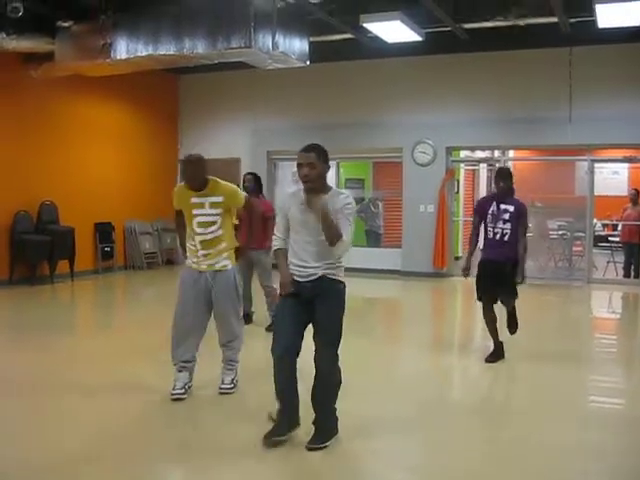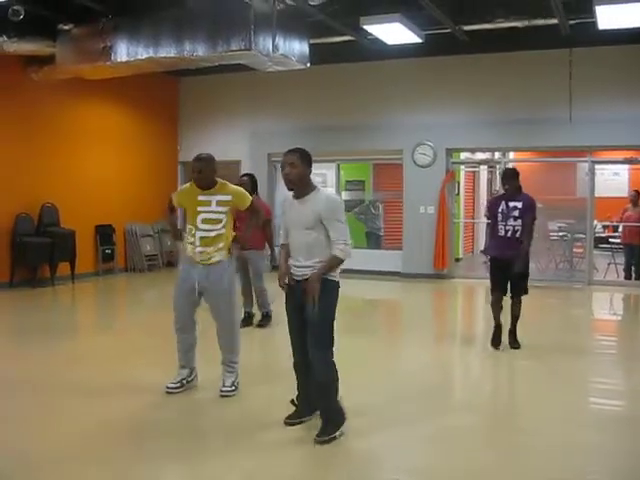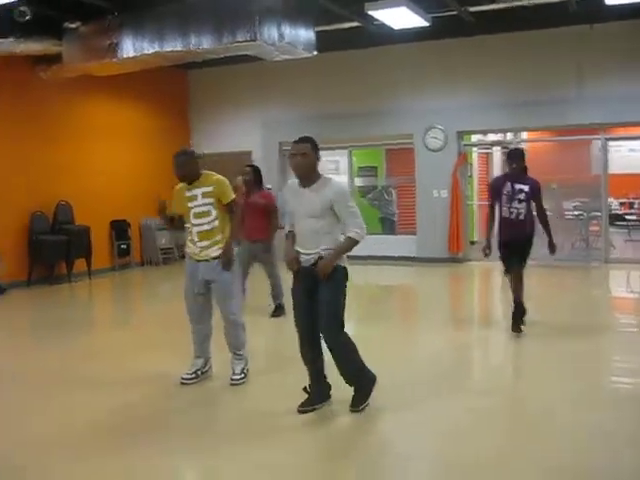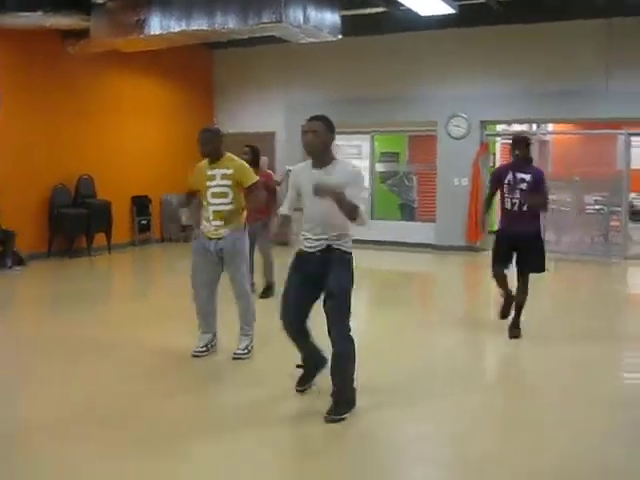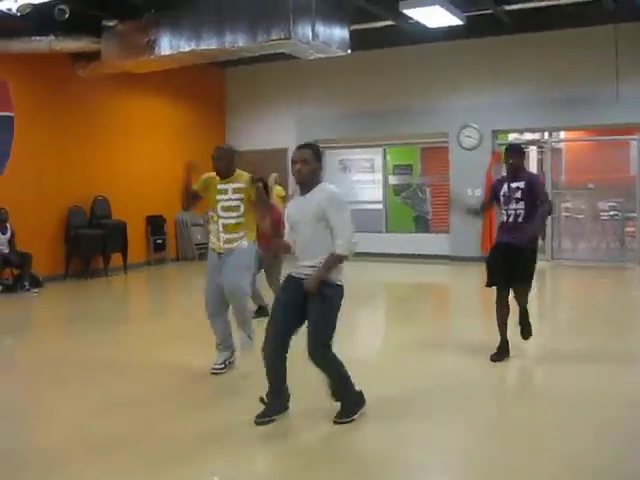
dt=0.5s
person 1, frame 1
left shoulder: (342, 201)
right shoulder: (288, 200)
left elbow: (341, 246)
right elbow: (279, 239)
left wrist: (323, 211)
right wrist: (283, 271)
left hip: (328, 286)
right hip: (294, 285)
left knee: (325, 357)
right knee: (282, 352)
left ankle: (326, 424)
right ankle: (286, 419)
person 1, frame 2
left shoulder: (328, 201)
right shoulder: (286, 203)
left elbow: (343, 248)
left wrist: (317, 276)
right wrist: (283, 263)
left hip: (322, 284)
right hip: (295, 283)
left knee: (319, 352)
right knee: (299, 351)
left ankle: (332, 417)
right ankle: (306, 403)
person 1, frame 3
left shoulder: (336, 190)
right shoulder: (290, 190)
left elbow: (357, 230)
left wrist: (334, 257)
right wrist: (289, 249)
left hip: (331, 269)
right hip: (302, 270)
left knee: (332, 333)
right knee: (306, 335)
left ankle: (363, 383)
right ankle: (319, 390)
person 1, frame 4
left shoulder: (349, 172)
right shoulder: (298, 172)
left elbow: (360, 216)
right elbow: (288, 206)
left wrist: (335, 194)
right wrist: (279, 226)
left hip: (337, 256)
right hip: (306, 254)
left knee: (338, 329)
right knee: (290, 318)
left ankle: (344, 396)
right ankle: (313, 362)
person 1, frame 5
left shoulder: (331, 197)
right shoulder: (292, 205)
left elbow: (345, 244)
left wrist: (319, 273)
right wrist: (284, 245)
left hip: (326, 283)
right hip: (295, 280)
left knee: (317, 350)
right knee: (273, 344)
left ankle: (351, 400)
right ankle: (276, 401)
person 2, frame 1
left shoulder: (227, 191)
right shoulder: (179, 193)
left elbow: (250, 211)
right wrist: (184, 247)
left hip: (224, 267)
right hip: (193, 268)
left knee: (228, 322)
right knee: (186, 322)
left ankle: (230, 370)
right ankle: (183, 374)
person 2, frame 2
left shoulder: (233, 193)
right shoulder: (185, 192)
left elbow: (256, 212)
right elbow: (170, 207)
right wrist: (174, 229)
left hip: (219, 264)
right hip: (189, 263)
left knee: (226, 321)
right knee: (182, 319)
left ankle: (230, 372)
right ankle: (186, 371)
person 2, frame 3
left shoulder: (218, 183)
right shoulder: (178, 191)
left elbow: (235, 215)
right elbow: (177, 223)
left wrist: (229, 247)
right wrist: (164, 215)
left hip: (219, 258)
right hip: (194, 260)
left knee: (230, 312)
right knee: (197, 314)
left ankle: (240, 361)
right ankle: (201, 362)
person 2, frame 4
left shoulder: (238, 166)
right shoulder: (199, 168)
left elbow: (258, 194)
right elbow: (192, 194)
left wrist: (239, 211)
left hip: (232, 236)
right hip: (205, 237)
left knee: (241, 289)
right knee: (202, 287)
left ankle: (246, 337)
right ankle: (208, 335)
person 2, frame 5
left shoulder: (248, 182)
right shoulder: (207, 180)
left elbow: (266, 208)
right elbow: (188, 204)
right wrist: (187, 179)
left hip: (242, 247)
right hip: (216, 251)
left knee: (235, 290)
right knee: (213, 305)
left ankle: (245, 329)
right ankle: (226, 351)
person 3, frame 1
left shoulder: (519, 207)
right shoulder: (483, 203)
left elbow: (522, 238)
right elbow: (475, 233)
left wrist: (521, 267)
right wrist: (468, 259)
left hip: (509, 259)
right hip: (488, 260)
left knee: (507, 298)
right knee: (487, 303)
left ankle: (511, 312)
right ankle: (497, 346)
person 3, frame 2
left shoulder: (528, 202)
right shoulder: (494, 203)
left elbow: (529, 233)
left wrist: (522, 258)
right wrist: (490, 252)
left hip: (518, 257)
right hip: (498, 256)
left knee: (516, 296)
right knee: (496, 295)
left ankle: (513, 332)
right ankle: (497, 326)
person 3, frame 3
left shoulder: (533, 184)
right shoulder: (497, 183)
left elbow: (541, 212)
right elbow: (492, 211)
left wrist: (550, 238)
right wrist: (488, 239)
left hip: (524, 235)
right hip: (505, 237)
left knee: (516, 270)
right knee: (513, 273)
left ankle: (517, 311)
right ankle: (519, 307)
person 3, frame 4
left shoulder: (536, 174)
right shoulder: (500, 171)
left elbow: (544, 204)
right elbow: (490, 196)
left wrist: (533, 200)
right wrist: (483, 217)
left hip: (529, 232)
right hip: (506, 230)
left knee: (523, 277)
right knee: (497, 270)
left ankle: (516, 321)
right ankle: (507, 296)
person 3, frame 5
left shoulder: (533, 181)
right shoulder: (498, 184)
left elbow: (546, 206)
right elbow: (483, 210)
left wrist: (535, 230)
right wrist: (466, 210)
left hip: (525, 242)
right hip: (503, 243)
left knee: (519, 289)
right knee: (501, 292)
left ankle: (523, 312)
right ankle: (503, 344)
person 4, frame 1
left shoulder: (265, 205)
left elbow: (270, 228)
left wrist: (269, 245)
left hip: (260, 250)
right hip: (243, 250)
left knee: (267, 285)
right knee: (244, 284)
left ankle: (274, 318)
right ankle: (247, 313)
person 4, frame 2
left shoulder: (262, 206)
left elbow: (268, 231)
right elbow: (233, 227)
left wrist: (272, 252)
left hip: (255, 251)
right hip: (239, 250)
left knee: (258, 284)
right knee: (245, 285)
left ankle: (266, 313)
right ankle: (248, 314)
person 4, frame 3
left shoulder: (267, 196)
right shoulder: (242, 196)
left elbow: (274, 219)
right elbow: (241, 218)
left wrist: (270, 239)
right wrist: (239, 236)
left hip: (263, 242)
right hip: (246, 241)
left knee: (272, 274)
right knee: (240, 274)
left ankle: (279, 304)
person 4, frame 4
left shoulder: (266, 175)
left elbow: (273, 197)
left wrist: (269, 217)
left hip: (261, 221)
right hip: (246, 220)
left knee: (266, 253)
right knee: (246, 254)
left ankle: (269, 284)
right ankle: (249, 283)
person 4, frame 5
left shoulder: (274, 211)
left elbow: (279, 234)
left hip: (272, 251)
right hip: (258, 249)
left knee: (273, 282)
right ankle: (262, 306)
